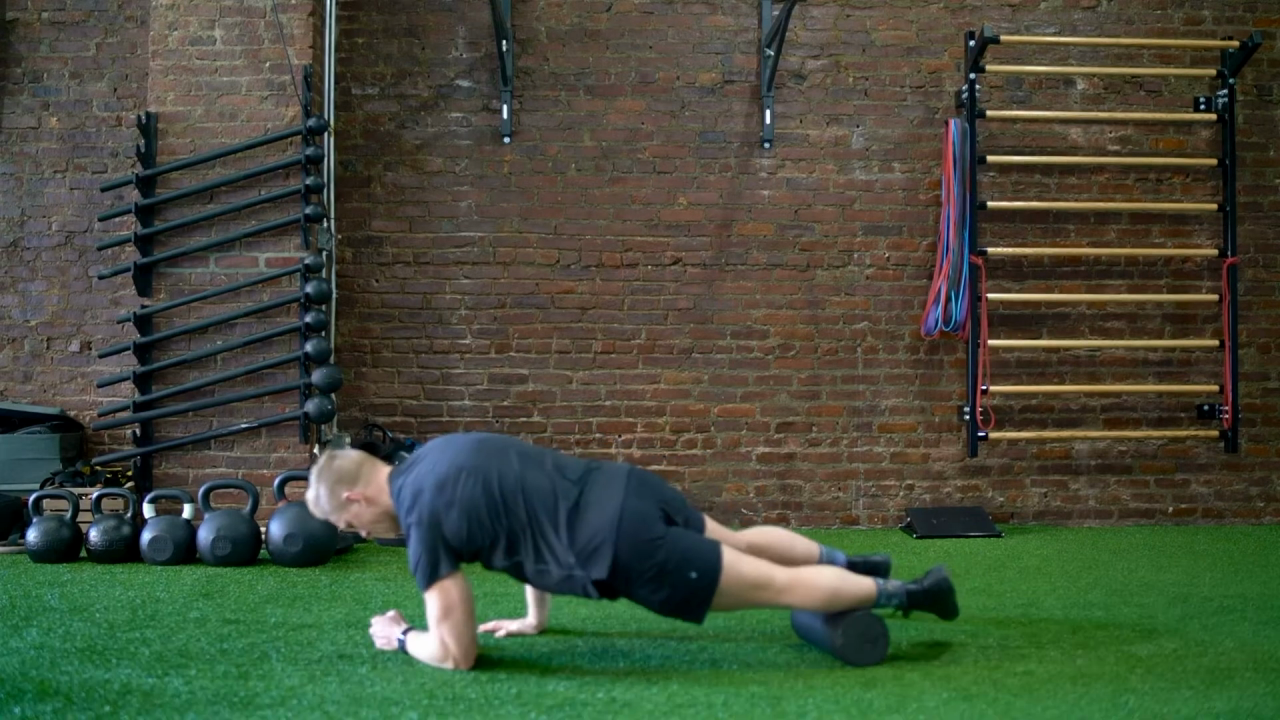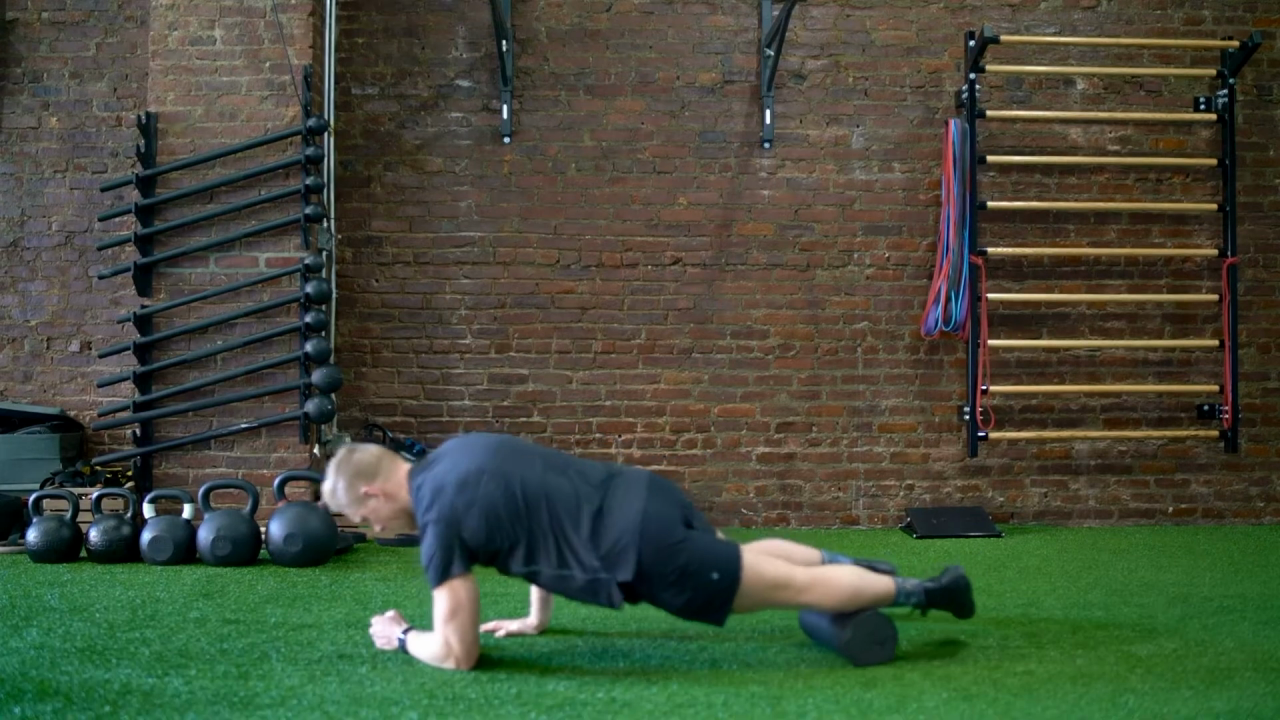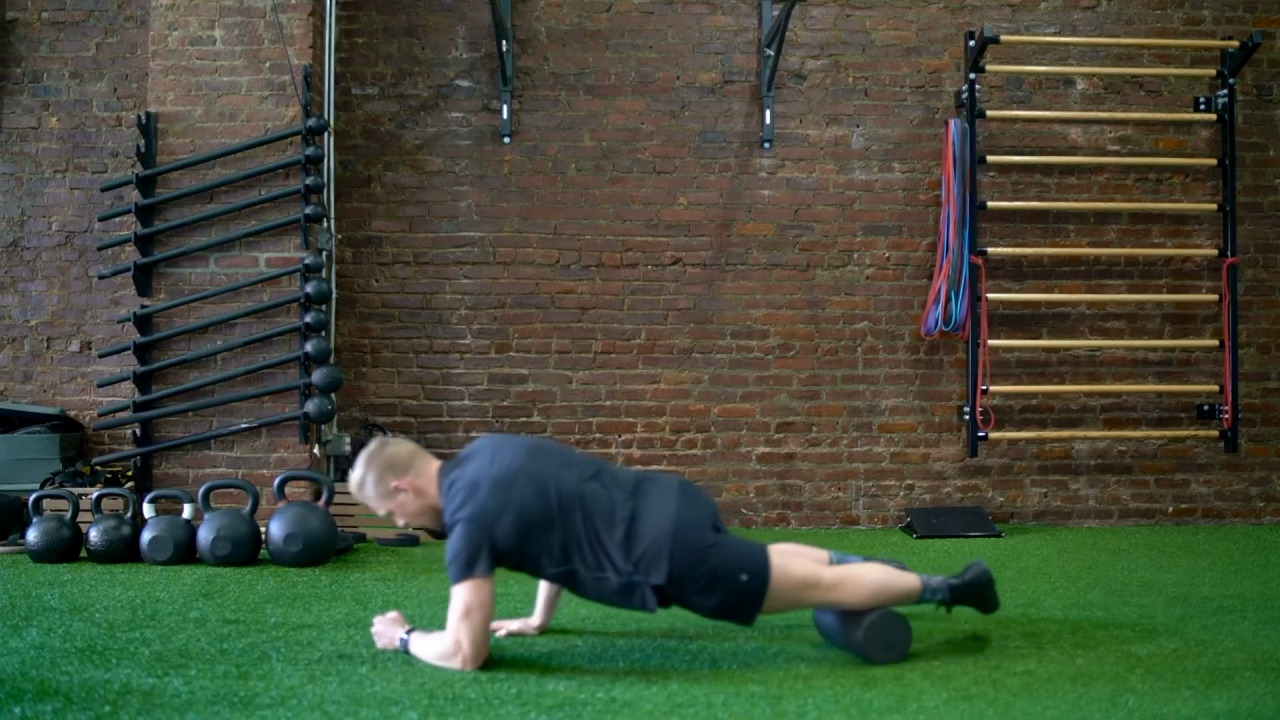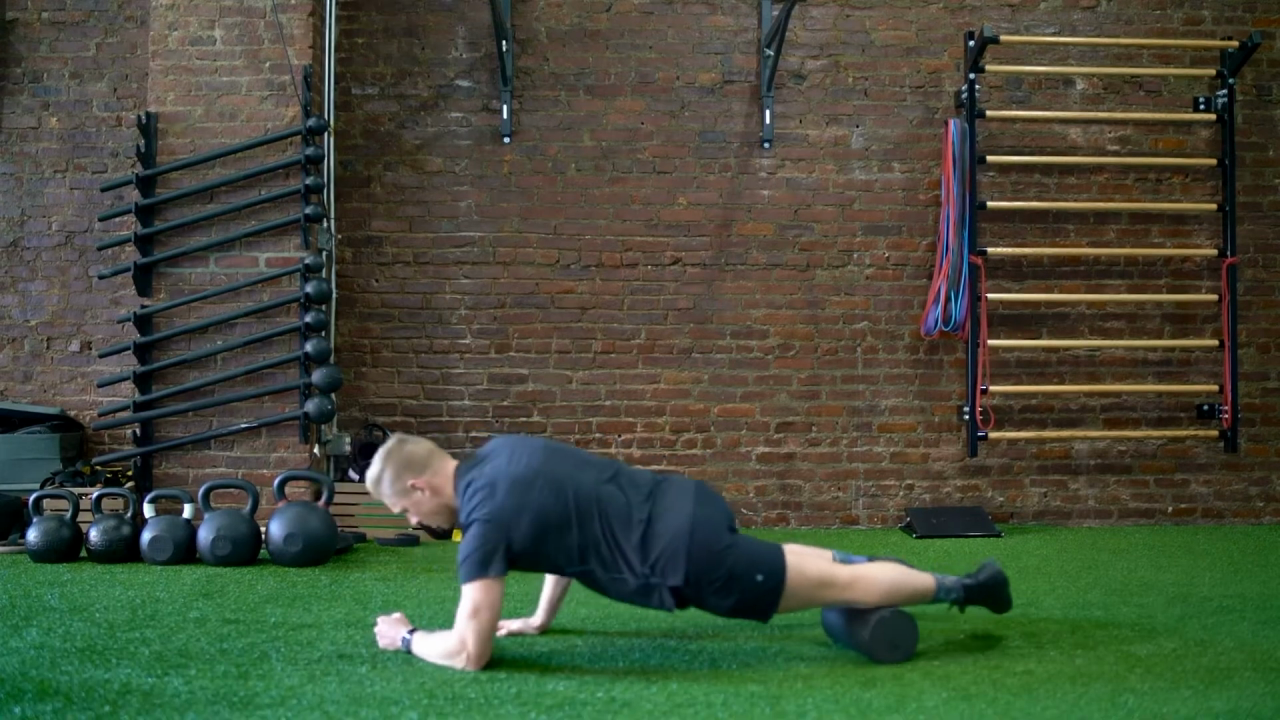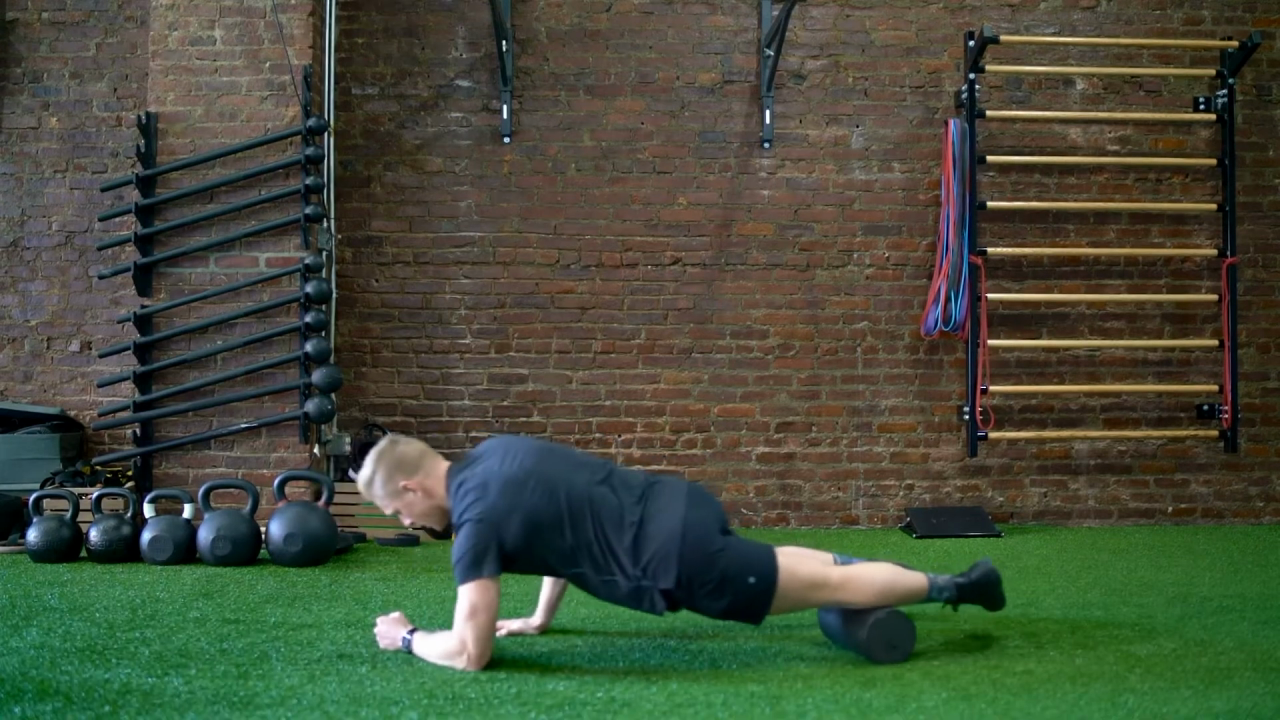
dt=0.2s
person 1, frame 1
left shoulder: (421, 519)
right shoulder: (438, 456)
left elbow: (457, 653)
left wrist: (401, 637)
right wrist: (535, 618)
left hip: (621, 542)
right hip: (626, 488)
left knee: (772, 587)
right knee: (732, 540)
left ankle: (906, 593)
right ankle: (849, 563)
person 1, frame 2
left shoulder: (440, 517)
right shoulder: (458, 453)
left elbow: (458, 654)
left wrist: (401, 637)
right wrist: (536, 618)
left hip: (639, 549)
right hip: (643, 497)
left knee: (792, 590)
right knee: (740, 551)
left ankle: (926, 591)
right ankle: (847, 565)
person 1, frame 3
left shoulder: (469, 516)
right shoulder: (485, 453)
left elbow: (464, 653)
left wrist: (404, 637)
right wrist: (538, 618)
left hip: (667, 553)
right hip: (667, 503)
left knee: (817, 591)
right knee: (754, 556)
left ankle: (950, 587)
right ankle: (850, 562)
person 1, frame 4
left shoulder: (485, 517)
right shoulder: (500, 454)
left elbow: (468, 652)
left wrist: (406, 638)
right wrist: (539, 619)
left hip: (683, 554)
right hip: (681, 505)
left knee: (834, 591)
right knee: (769, 556)
left ankle: (966, 586)
right ankle: (856, 561)
person 1, frame 5
left shoulder: (477, 519)
right shoulder: (493, 454)
left elbow: (470, 652)
left wrist: (406, 637)
right wrist: (539, 619)
left hip: (675, 556)
right hip: (676, 506)
left knee: (825, 591)
right knee: (765, 558)
left ankle: (955, 585)
right ankle: (853, 564)
